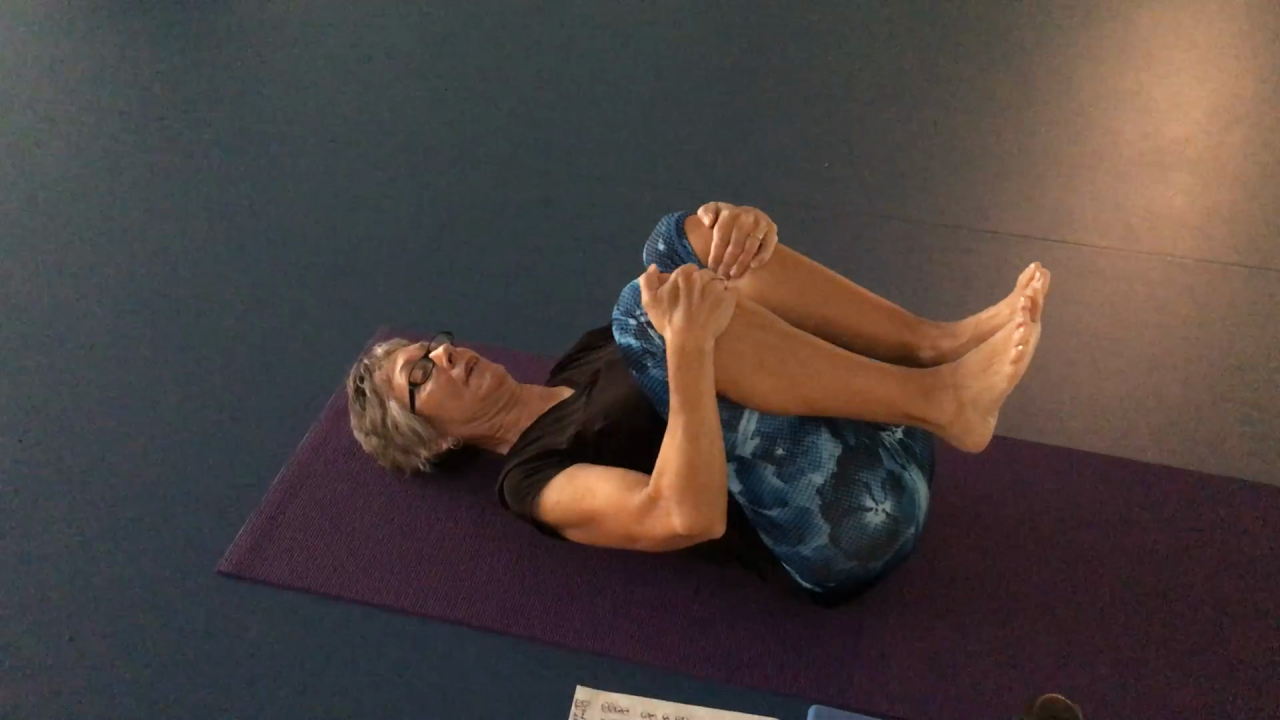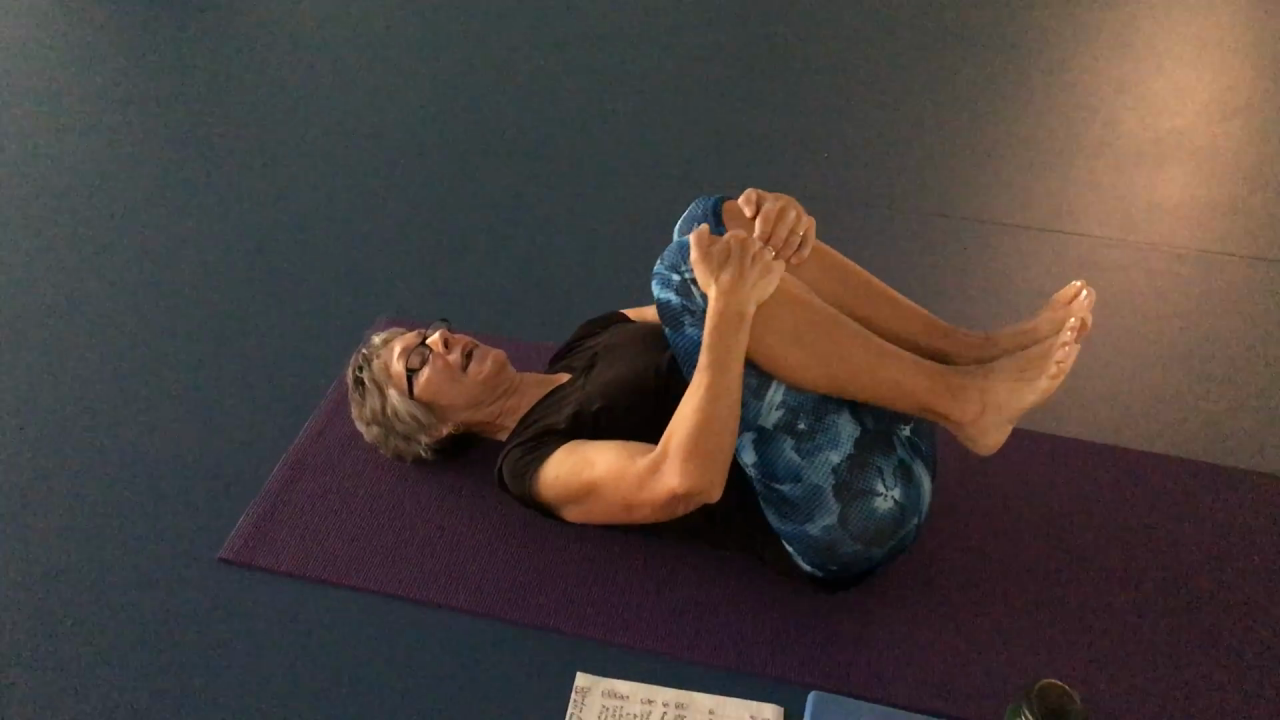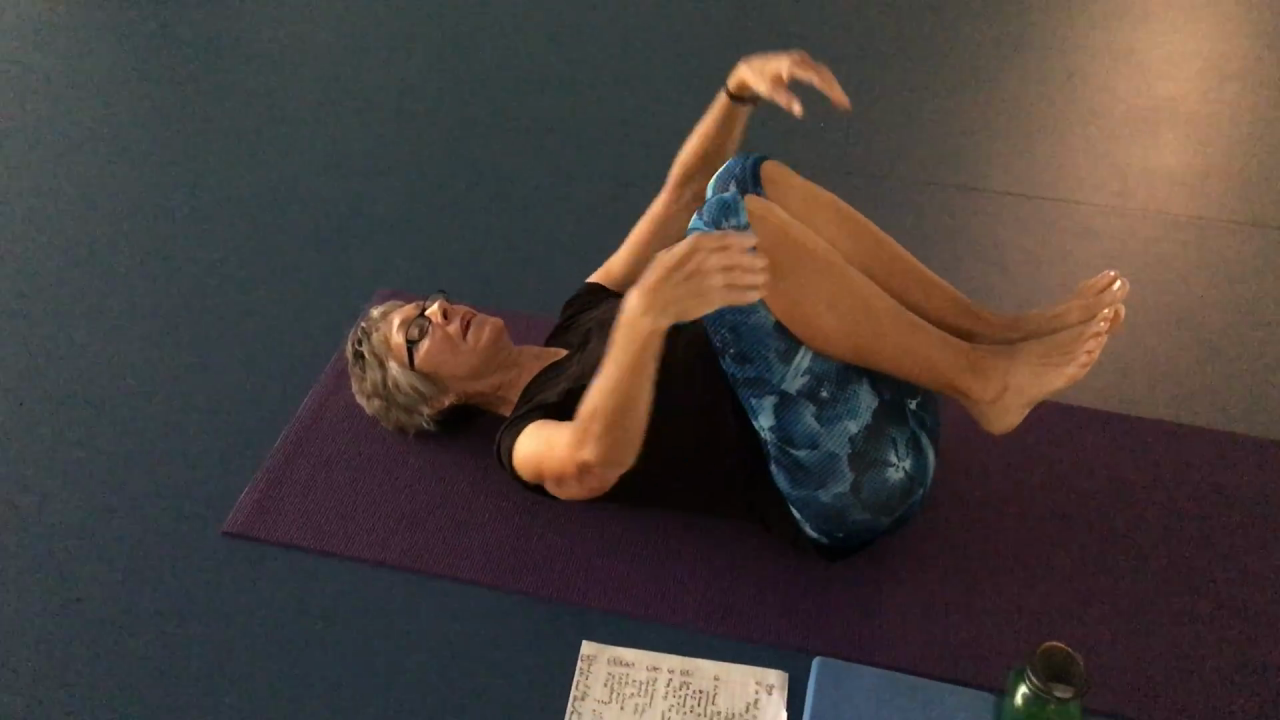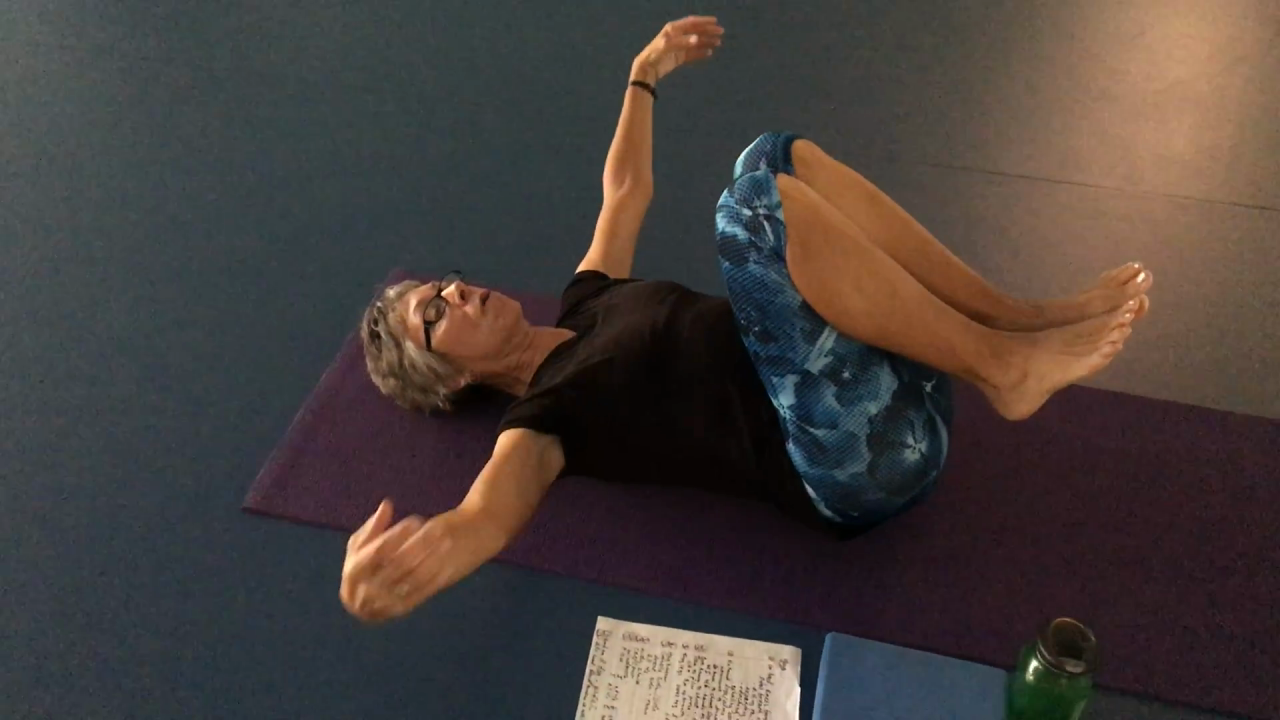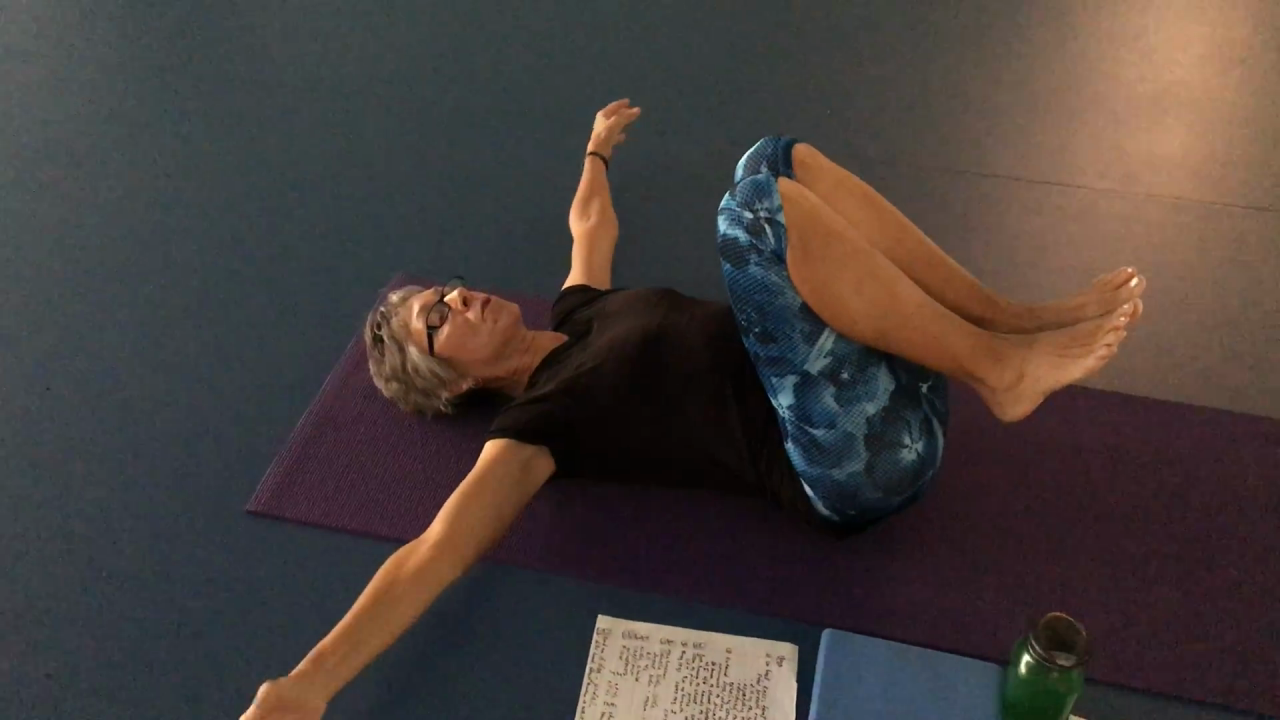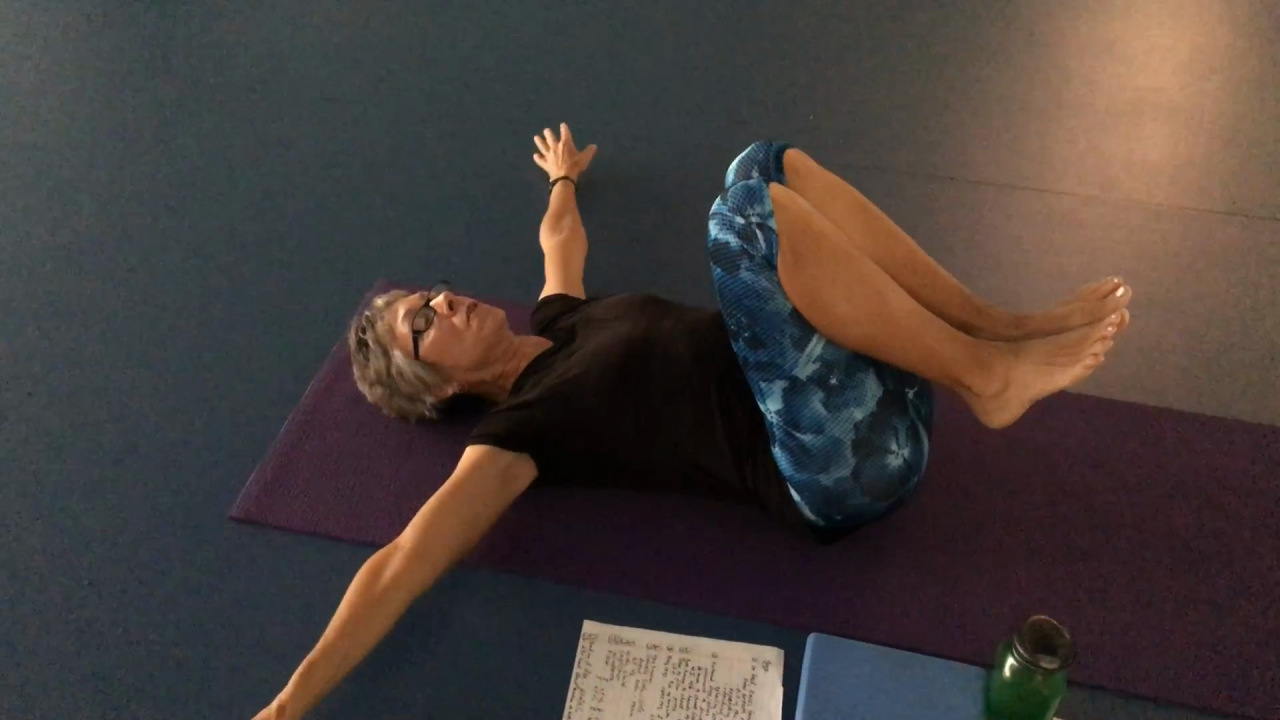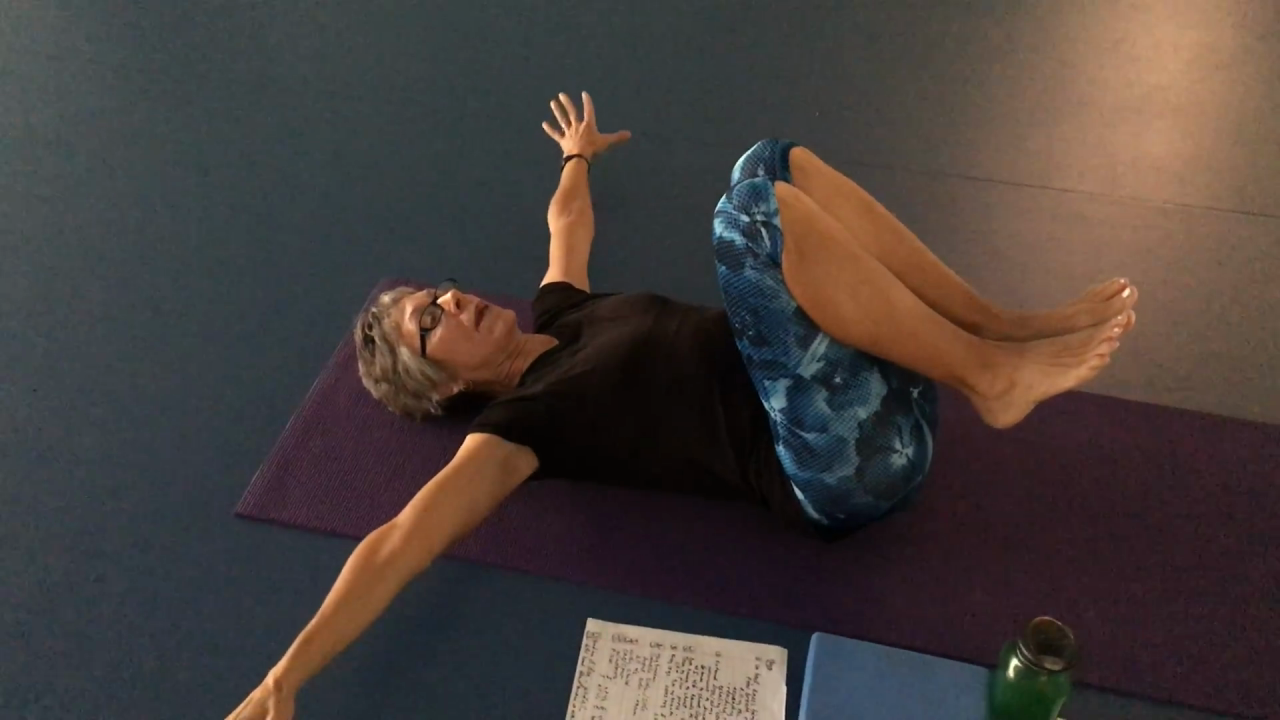
dt=0.7s
person 1, frame 1
left shoulder: (594, 354)
right shoulder: (537, 481)
left elbow: (747, 302)
right elbow: (690, 518)
left wrist: (745, 226)
right wrist: (687, 343)
left hip: (876, 446)
right hip: (847, 525)
left knee: (689, 240)
right knee: (650, 317)
left ankle: (937, 345)
right ankle: (943, 398)
person 1, frame 2
left shoulder: (591, 338)
right shoulder: (536, 465)
left elbow: (746, 293)
right elbow: (686, 482)
left wrist: (774, 218)
right wrist: (729, 306)
left hip: (881, 442)
right hip: (847, 515)
left knee: (716, 223)
right knee: (693, 268)
left ankle: (968, 352)
right ankle: (965, 401)
person 1, frame 3
left shoulder: (582, 319)
right shoulder: (530, 442)
left elbow: (683, 190)
right elbow: (598, 458)
left wrist: (742, 84)
right wrist: (644, 313)
left hip: (882, 416)
right hip: (848, 485)
left knee: (743, 185)
right knee: (732, 224)
left ankle: (996, 334)
right ankle: (984, 381)
person 1, frame 4
left shoulder: (587, 298)
right shoulder: (539, 422)
left elbow: (626, 187)
right elbow: (485, 517)
left wrist: (646, 71)
right wrist: (393, 566)
left hip: (893, 406)
right hip: (856, 467)
left knee: (776, 160)
right knee: (760, 205)
left ankle: (1016, 322)
right ankle: (1003, 370)
person 1, frame 5
left shoulder: (577, 315)
right shoulder: (534, 426)
left elbow: (593, 222)
right elbow: (434, 552)
left wrist: (598, 148)
left hip: (885, 393)
right hip: (851, 459)
left knee: (777, 165)
right knee: (761, 212)
left ankle: (1014, 321)
right ankle: (1001, 370)
person 1, frame 6
left shoulder: (558, 318)
right shoulder: (517, 432)
left elbow: (561, 237)
right elbow: (402, 565)
left hip: (872, 408)
right hip: (838, 467)
left knee: (765, 168)
right knee: (751, 215)
left ankle: (1001, 328)
right ankle: (988, 377)
person 1, frame 7
left shoulder: (559, 317)
right shoulder: (520, 424)
left elbow: (567, 220)
right elbow: (400, 544)
left hip: (877, 405)
right hip: (843, 464)
left knee: (773, 166)
right knee: (757, 213)
left ankle: (1007, 329)
right ankle: (992, 377)
